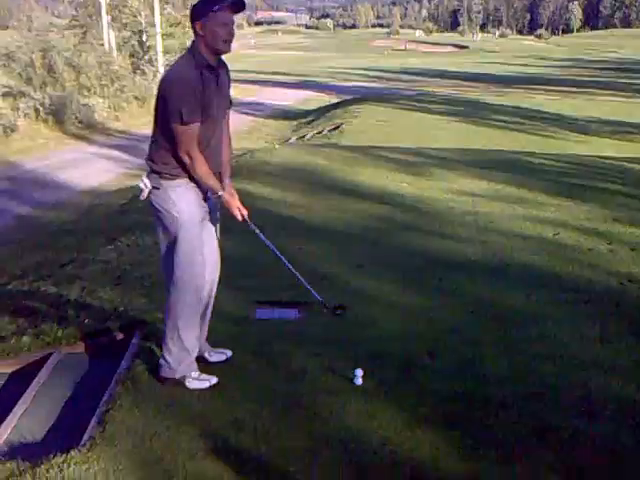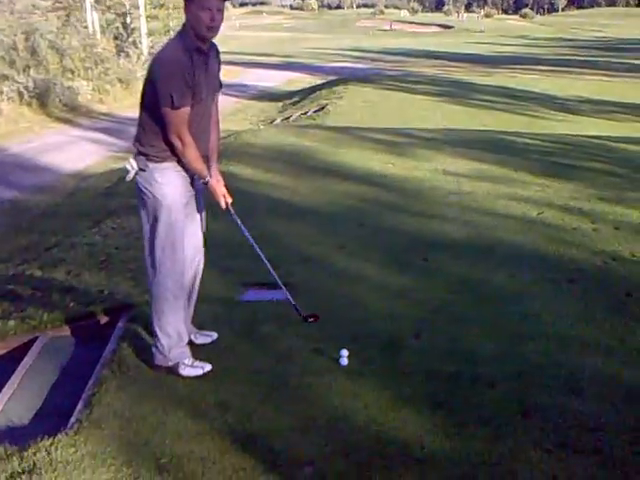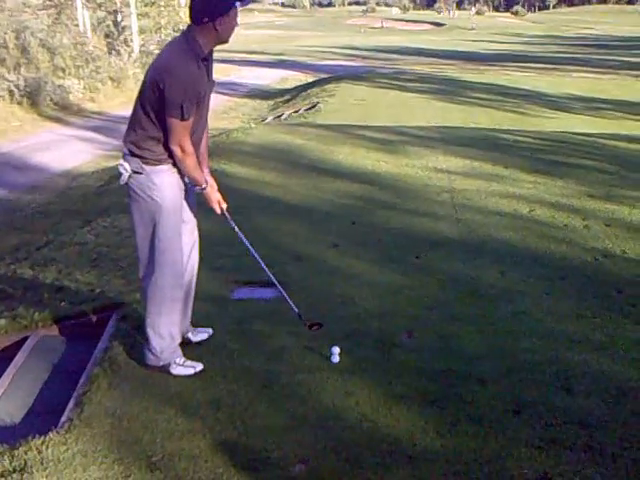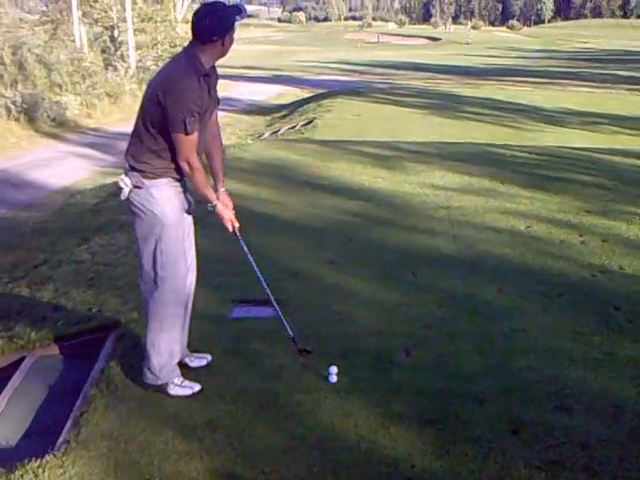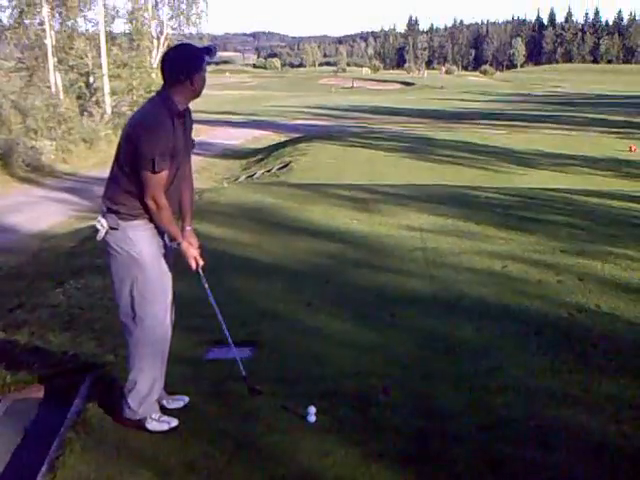
dt=0.5s
person 1, frame 1
left shoulder: (220, 70)
right shoulder: (182, 78)
right elbow: (189, 153)
left wrist: (227, 182)
right wrist: (221, 194)
left hip: (201, 184)
right hip: (176, 187)
left knee: (208, 271)
right knee: (190, 276)
left ankle: (195, 343)
right ankle: (176, 364)
person 1, frame 2
left shoulder: (211, 54)
right shoulder: (171, 61)
right elbow: (178, 136)
left wrist: (214, 168)
right wrist: (208, 180)
left hip: (188, 168)
right hip: (162, 170)
left knee: (192, 256)
right knee: (171, 262)
left ankle: (181, 326)
right ankle: (169, 350)
person 1, frame 3
left shoulder: (202, 53)
right shoulder: (180, 68)
right elbow: (179, 144)
left wrist: (206, 172)
right wrist: (204, 187)
left hip: (172, 166)
right hip: (153, 171)
left knee: (185, 250)
right knee: (167, 262)
left ankle: (178, 326)
right ankle: (161, 351)
person 1, frame 4
left shoulder: (207, 73)
right shoulder: (181, 83)
left elbow: (211, 131)
right elbow: (187, 159)
left wrist: (221, 188)
right wrist: (215, 202)
left hip: (172, 182)
right hip: (153, 186)
left knee: (182, 273)
right knee: (170, 279)
left ankle: (175, 350)
right ankle: (160, 371)
person 1, frame 5
left shoulder: (181, 115)
right shoulder: (154, 123)
left elbow: (184, 173)
right elbow: (153, 198)
left wrist: (188, 229)
right wrist: (180, 241)
left hip: (151, 224)
right hip: (130, 226)
left knee: (161, 314)
right knee: (150, 319)
left ankle: (153, 391)
right ankle: (139, 406)
